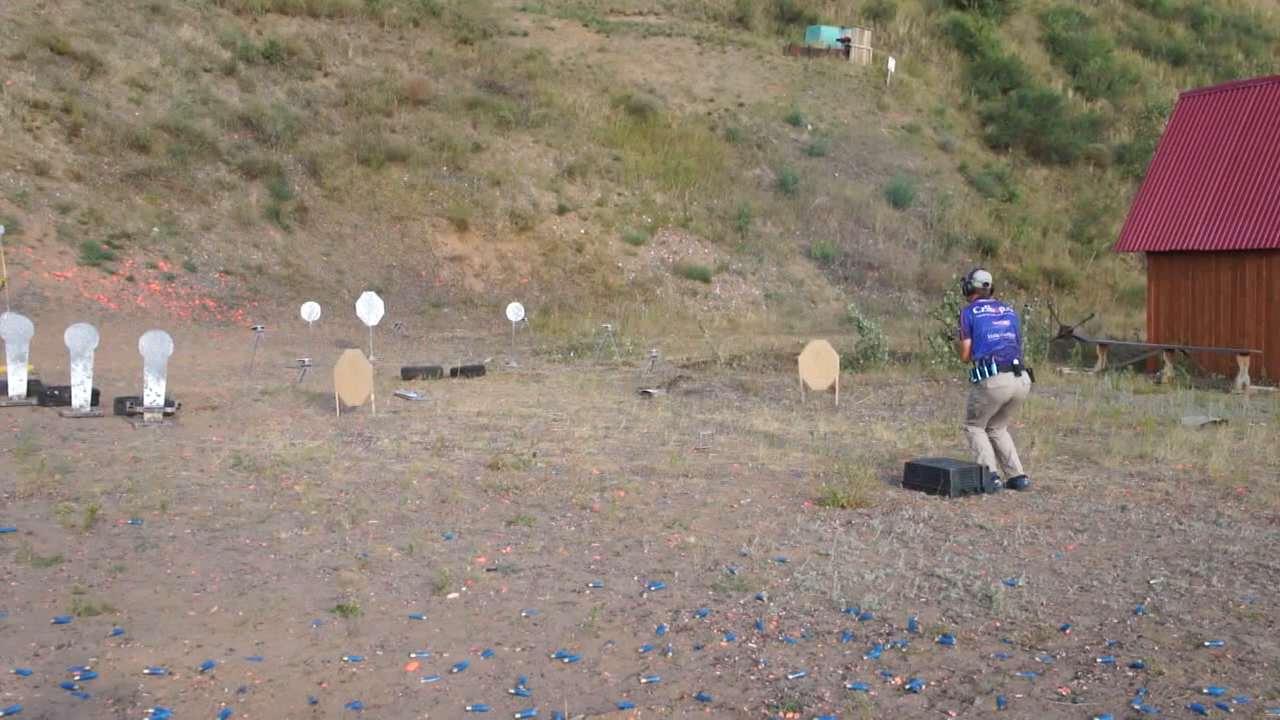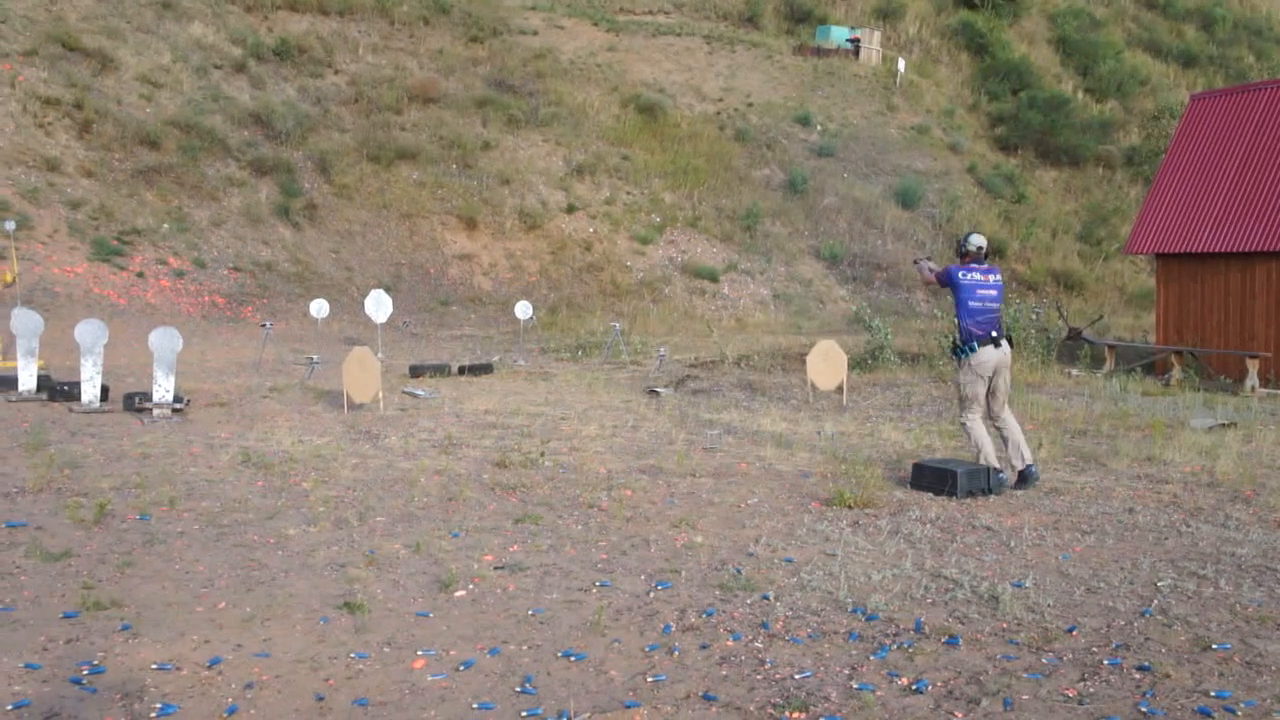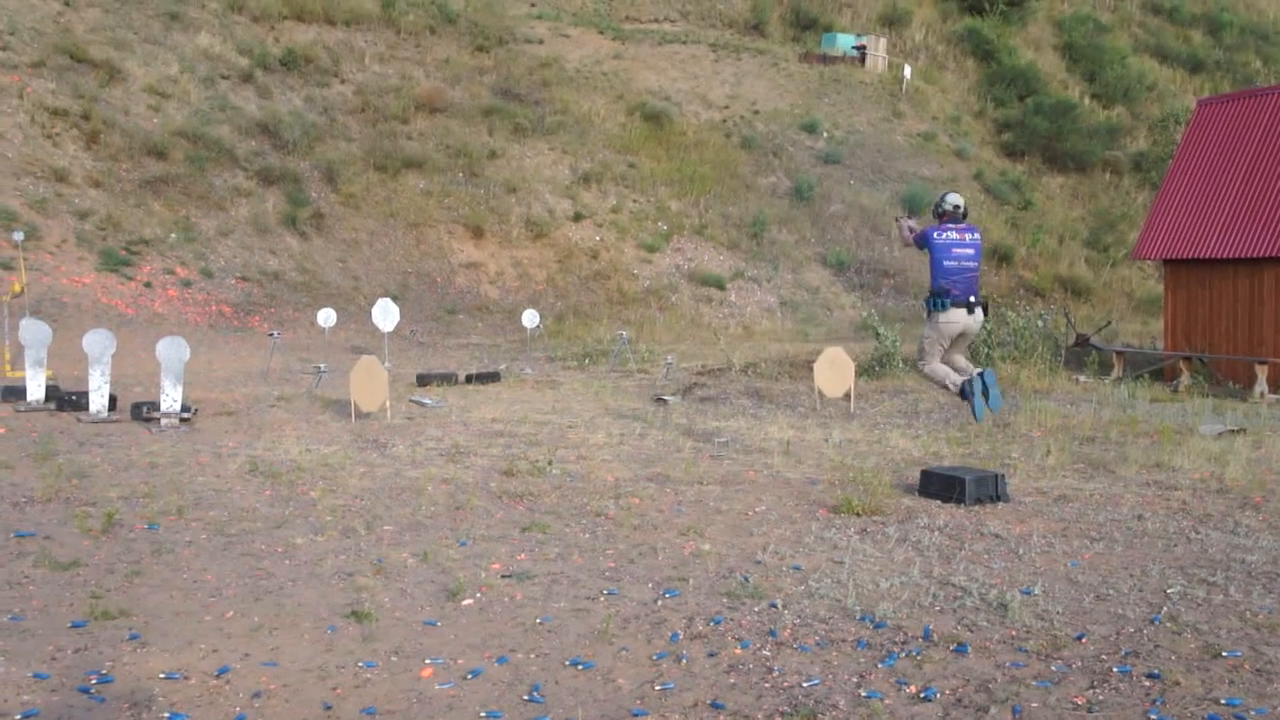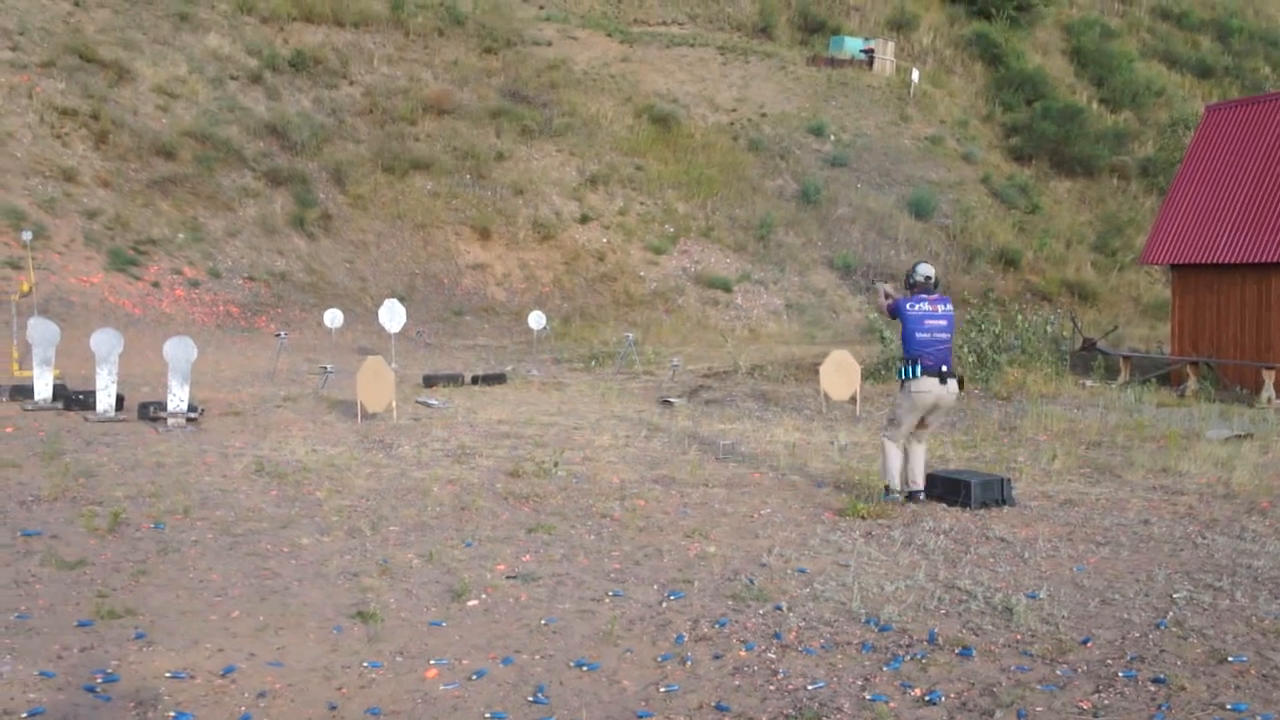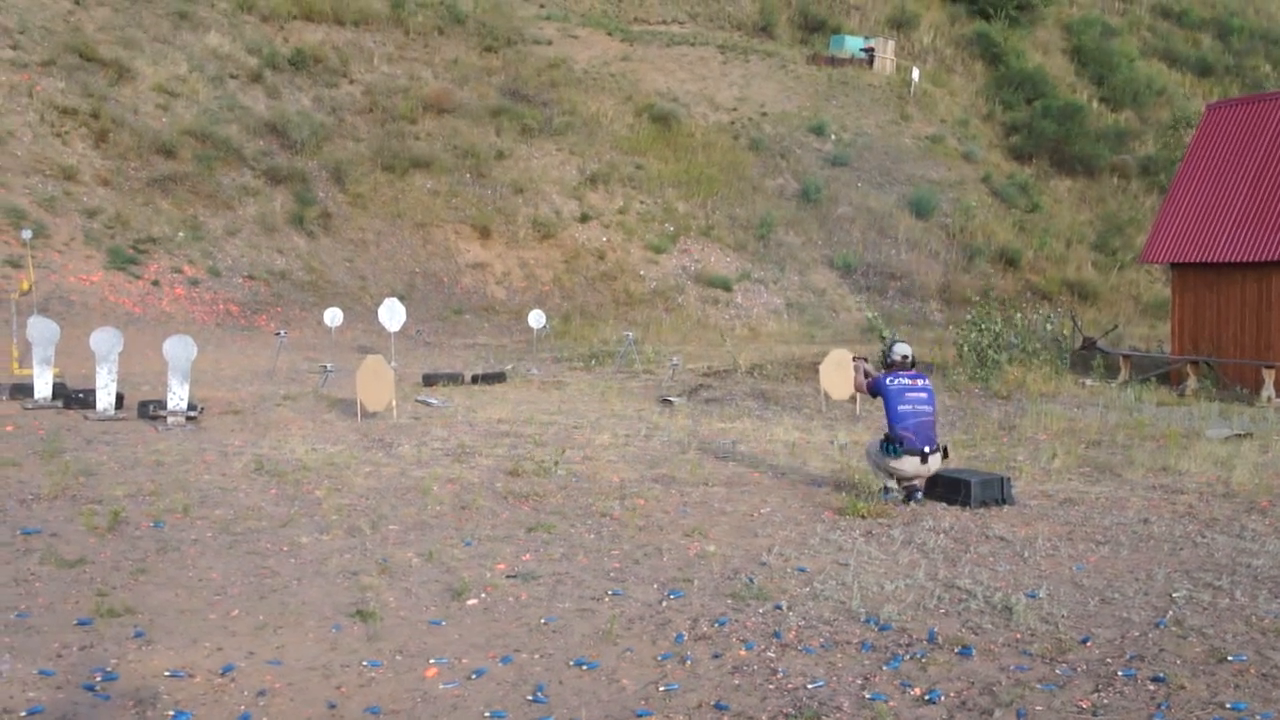
dt=0.3s
person 1, frame 1
left shoulder: (968, 312)
right shoulder: (1008, 310)
left elbow: (965, 355)
left wrist: (962, 337)
left hip: (994, 380)
right hip: (1021, 379)
left knee: (974, 427)
right knee: (996, 428)
left ankle: (991, 476)
right ankle: (1017, 476)
person 1, frame 2
left shoulder: (956, 272)
right shoulder: (996, 274)
left elbow: (929, 279)
left wrist: (922, 266)
right wrist: (934, 266)
left hip: (975, 355)
right hip: (1001, 350)
left knee: (971, 417)
right knee: (1001, 413)
right ankle: (1025, 466)
person 1, frame 3
left shoulder: (933, 233)
right shoulder: (975, 234)
left elbow: (907, 241)
left wrist: (903, 225)
right wrist: (915, 225)
left hip: (946, 313)
right hip: (975, 313)
left knee: (929, 364)
right knee: (952, 355)
left ankle: (966, 386)
right ankle: (979, 377)
person 1, frame 4
left shoulder: (905, 305)
right shoulder: (947, 304)
left elbow: (885, 308)
left wrist: (882, 293)
right wrist: (893, 293)
left hip: (919, 385)
right hip: (949, 386)
left knee: (892, 437)
right knee: (917, 435)
left ankle: (893, 490)
right ankle: (917, 489)
person 1, frame 5
left shoulder: (885, 381)
right shoulder: (925, 380)
left elbow: (860, 387)
left wrist: (859, 369)
right wrist: (871, 371)
left hip: (905, 462)
right hip: (933, 462)
left knee: (873, 450)
left ankle: (891, 488)
right ankle: (913, 487)
